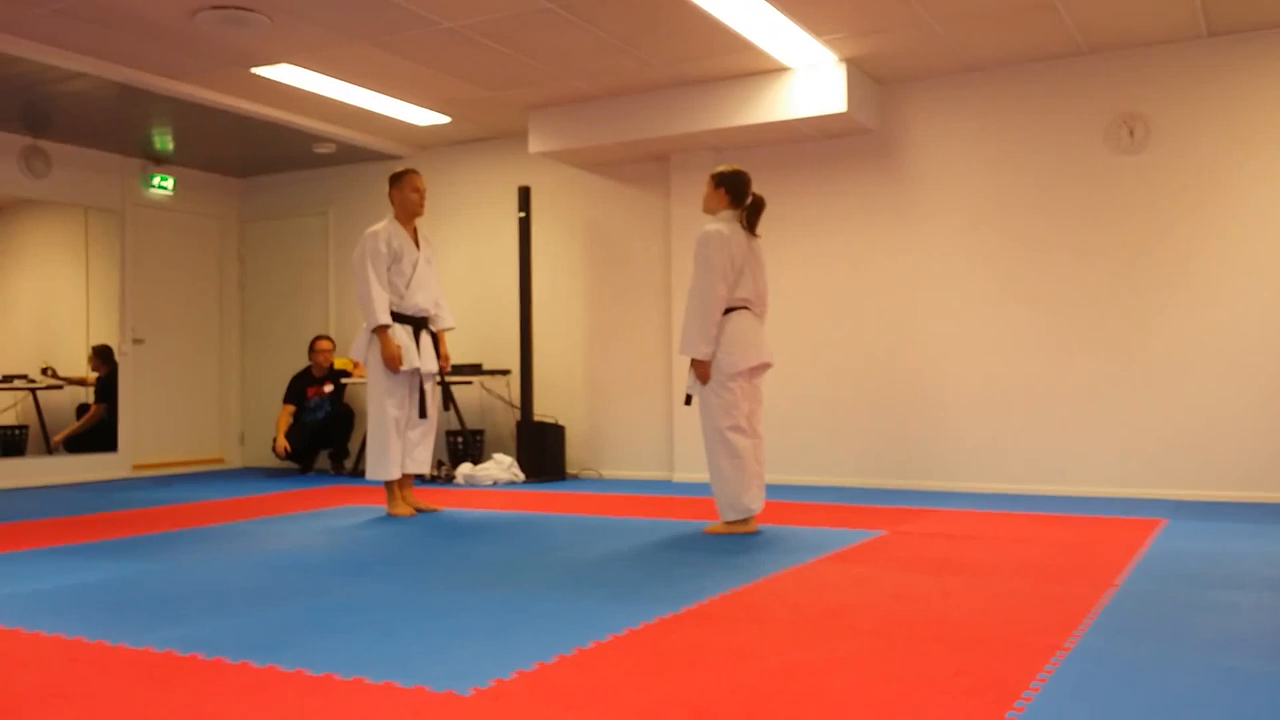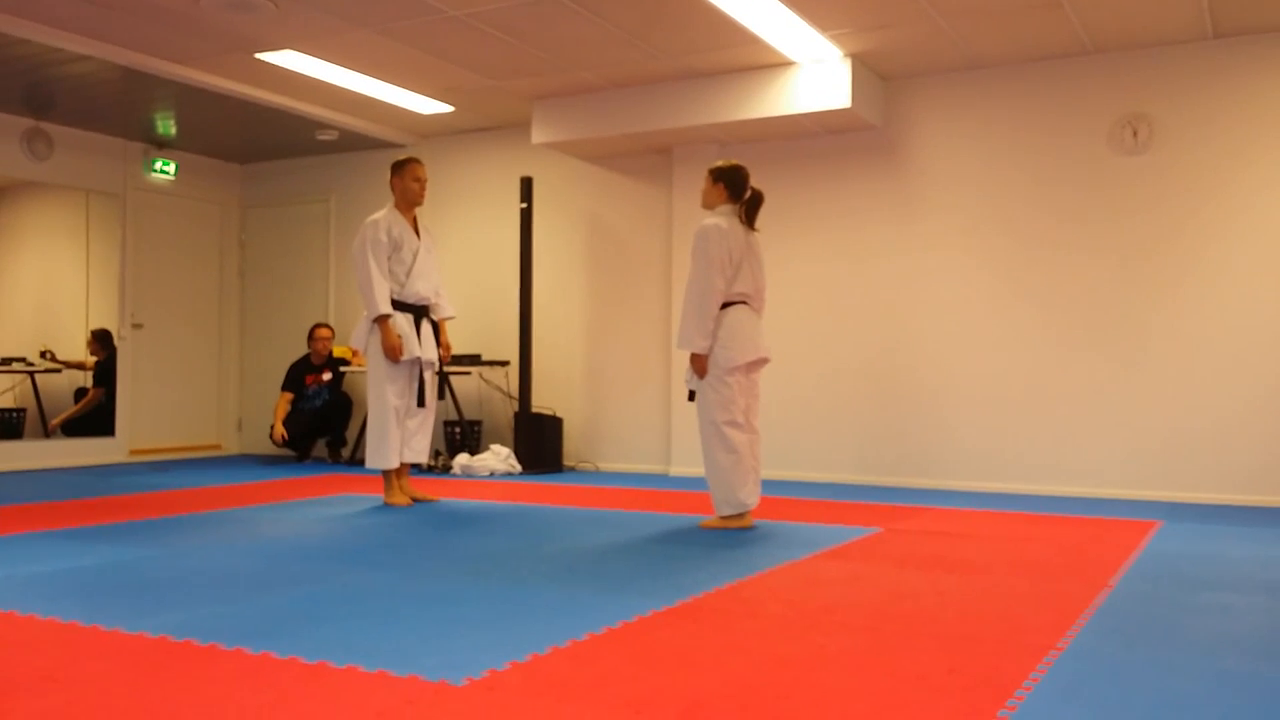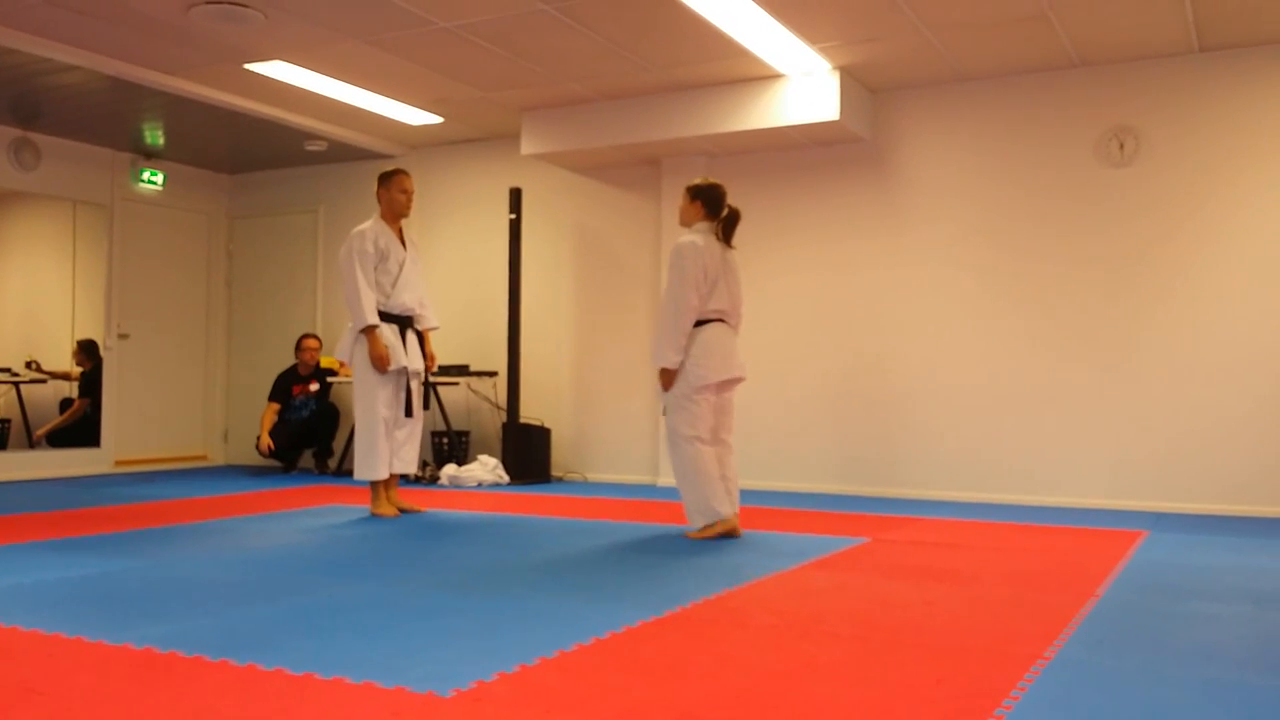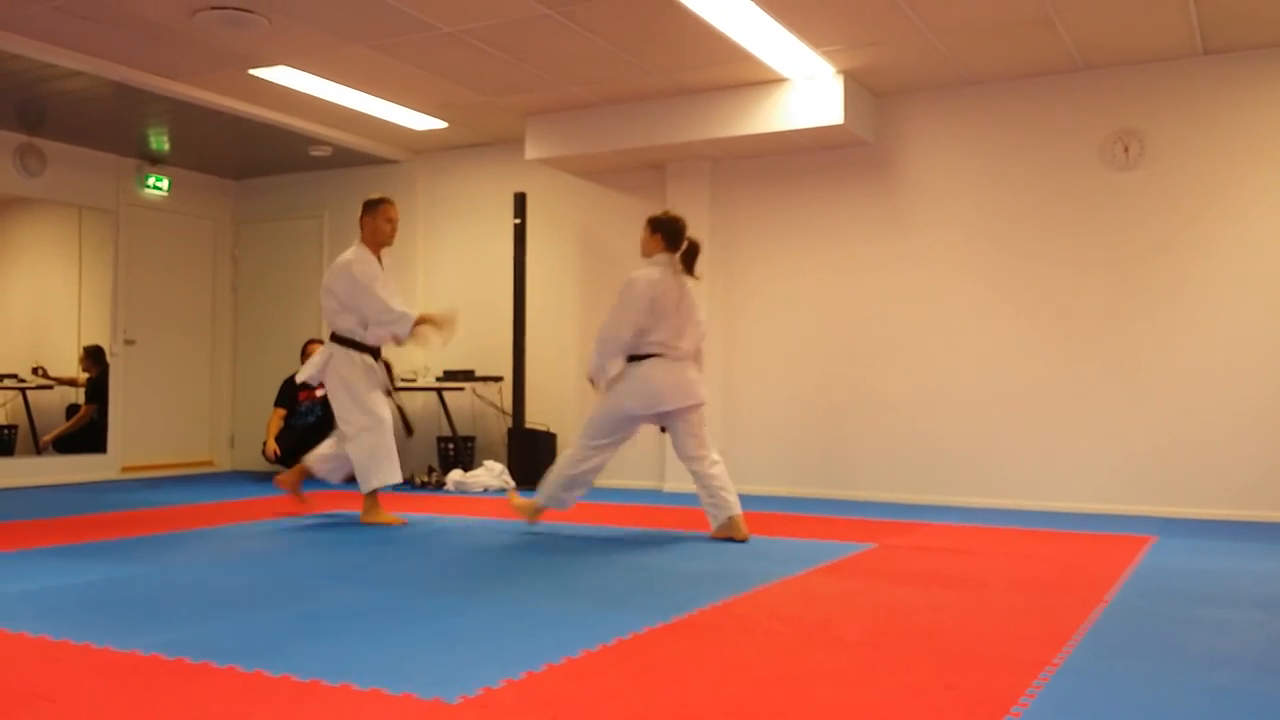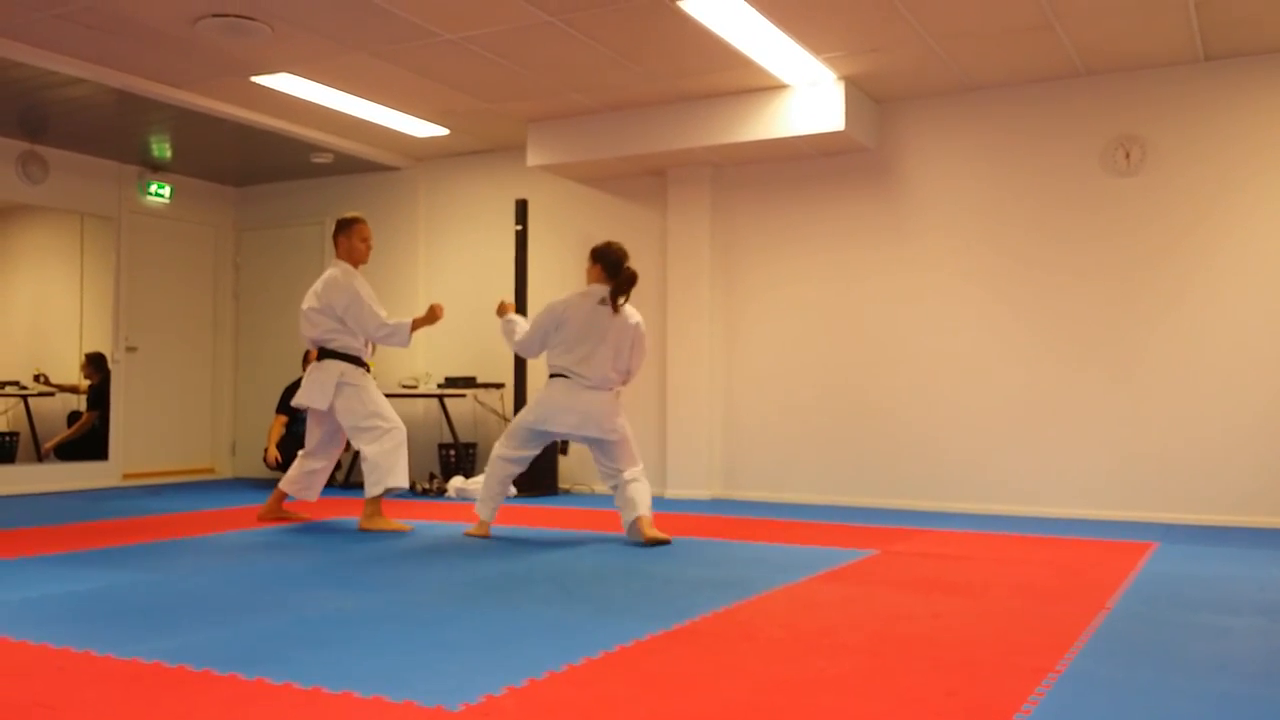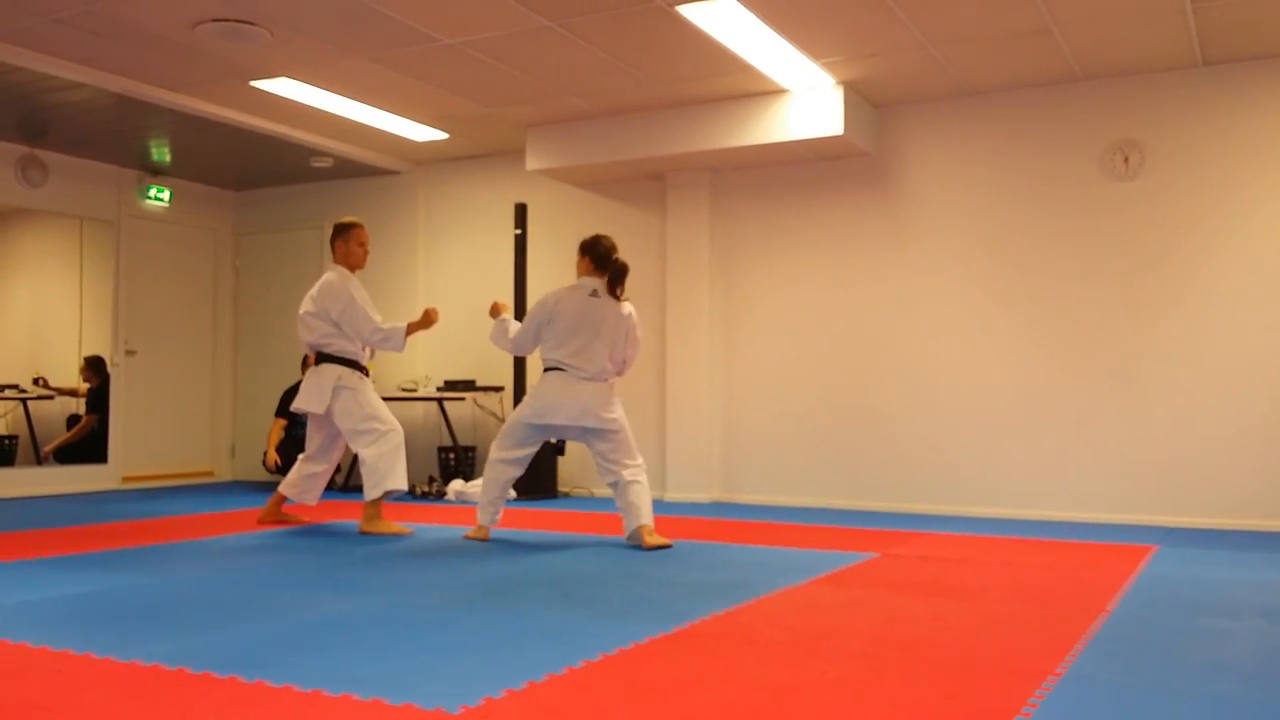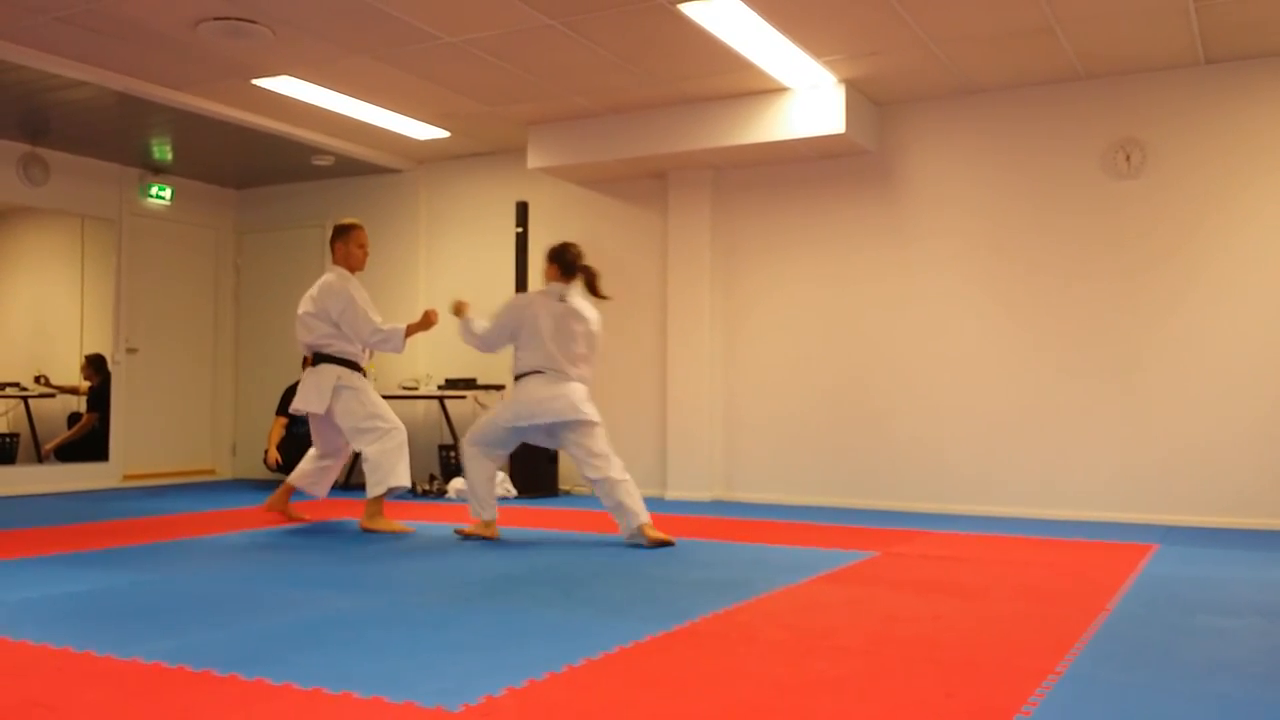
dt=0.4s
person 1, frame 1
left shoulder: (714, 235)
right shoulder: (748, 238)
left elbow: (708, 296)
left wrist: (700, 351)
left hip: (724, 341)
right hip: (748, 339)
left knee: (725, 428)
right knee: (745, 428)
left ankle: (739, 514)
right ankle: (747, 510)
person 1, frame 2
left shoulder: (712, 229)
right shoulder: (747, 232)
left elbow: (706, 291)
left wrist: (698, 345)
left hip: (722, 335)
right hip: (746, 333)
left knee: (722, 424)
right knee: (742, 424)
left ankle: (735, 509)
right ankle: (743, 506)
person 1, frame 3
left shoulder: (688, 246)
right shoulder: (724, 249)
left elbow: (679, 307)
left wrist: (668, 359)
left hip: (696, 349)
right hip: (722, 348)
left knee: (687, 437)
right knee: (716, 438)
left ankle: (714, 515)
right ankle: (726, 515)
person 1, frame 4
left shoulder: (642, 281)
right shoulder: (683, 283)
left elbow: (616, 334)
right elbow: (693, 334)
left wrist: (598, 370)
left hip: (643, 378)
right hip: (682, 378)
left knee: (590, 445)
right knee: (699, 454)
left ankle: (539, 506)
right ankle: (731, 520)
person 1, frame 5
left shoulder: (565, 307)
right shoulder: (633, 319)
left elbow: (526, 346)
right elbow: (630, 371)
left wrist: (509, 318)
left hip: (558, 399)
right hip: (603, 406)
left knee: (506, 454)
right knee: (627, 472)
left ankle: (484, 521)
right ankle: (643, 524)
person 1, frame 6
left shoulder: (556, 300)
right shoulder: (624, 310)
left elbow: (520, 344)
right elbow: (624, 362)
left wrist: (502, 318)
left hip: (553, 392)
right hip: (598, 398)
left knee: (505, 455)
right knee: (627, 467)
left ankle: (483, 525)
right ankle: (644, 530)
person 1, frame 7
left shoulder: (524, 304)
right shoulder: (589, 314)
left elbow: (486, 341)
left wrist: (465, 317)
left hip: (529, 395)
right hip: (571, 397)
left knee: (477, 447)
right knee: (604, 466)
left ankle: (486, 522)
right ankle: (642, 527)
person 2, frame 1
left shoulder: (424, 244)
right shoulder: (378, 238)
right elbow: (372, 293)
left wrist: (441, 341)
right wrist: (386, 339)
left hip: (421, 337)
right hip: (393, 335)
left knee: (422, 415)
right knee: (390, 414)
left ankle: (408, 491)
right ankle: (393, 496)
person 2, frame 2
left shoulder: (424, 233)
right shoulder: (378, 227)
right elbow: (373, 282)
left wrist: (441, 330)
right wrist: (387, 329)
left hip: (421, 326)
right hip: (393, 324)
left knee: (419, 405)
right knee: (389, 403)
left ankle: (404, 480)
right ankle: (390, 485)
person 2, frame 3
left shoulder: (409, 243)
right shoulder: (364, 237)
right elbow: (360, 293)
left wrist: (425, 342)
right wrist: (374, 340)
left hip: (406, 337)
right hip: (379, 334)
left knee: (407, 416)
right knee: (378, 414)
left ankle: (391, 492)
right ankle: (377, 496)
person 2, frame 4
left shoulder: (371, 265)
right shoulder: (352, 265)
left elbow: (385, 316)
right elbow: (383, 312)
left wrist: (416, 328)
right wrist: (429, 320)
left hip: (360, 360)
right hip: (347, 360)
left knee: (353, 432)
right knee: (374, 423)
left ankle: (292, 477)
right ankle: (371, 507)
person 2, frame 5
left shoulder: (329, 282)
right shoulder: (346, 281)
right elbow: (377, 328)
right wrist: (423, 320)
left hip: (329, 373)
right hip: (343, 374)
left knee: (320, 448)
right knee: (386, 431)
left ankle: (273, 506)
right ankle: (372, 514)
person 2, frame 6
left shoulder: (329, 285)
right shoulder: (341, 286)
right elbow: (371, 333)
right wrist: (418, 325)
left hip: (331, 377)
right hip: (341, 378)
left knee: (321, 451)
right knee: (384, 434)
left ankle: (273, 509)
right ankle: (372, 517)
person 2, frame 7
left shoulder: (325, 286)
right shoulder: (343, 286)
right elbow: (371, 333)
right wrist: (418, 326)
left hip: (327, 376)
right hip: (339, 378)
left knee: (330, 447)
right knee: (387, 433)
left ankle: (280, 499)
right ankle: (373, 515)
